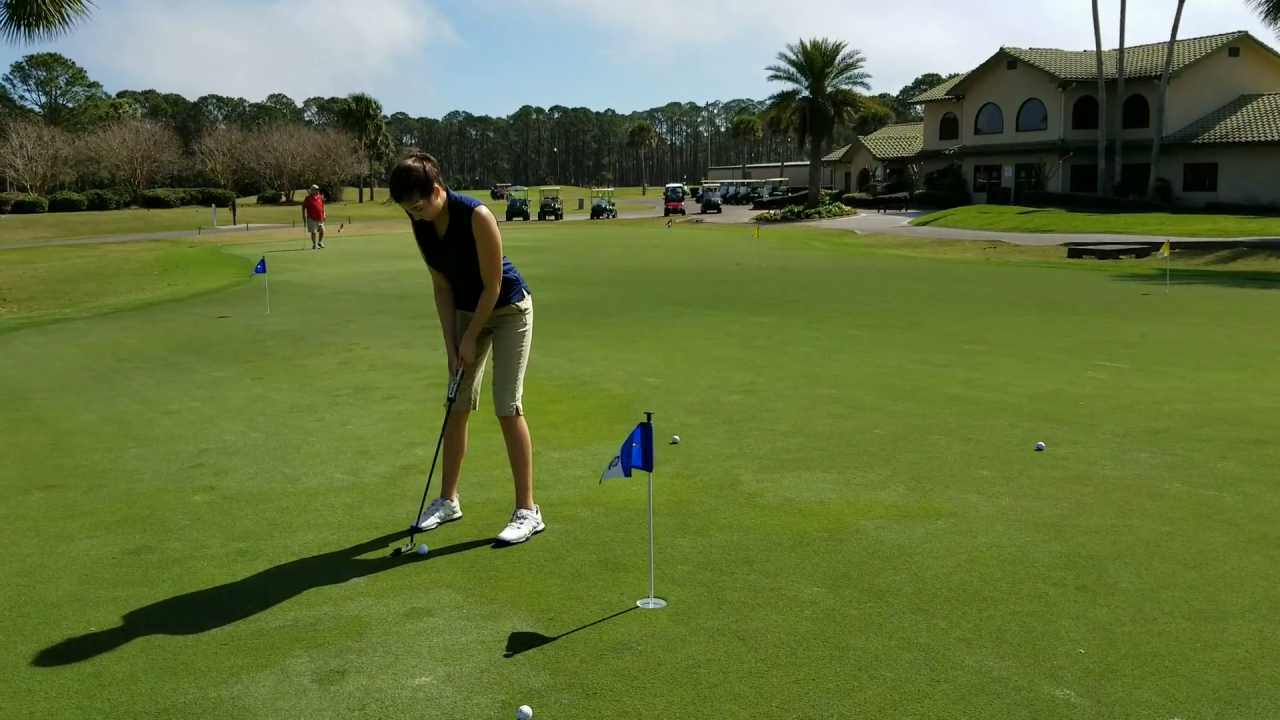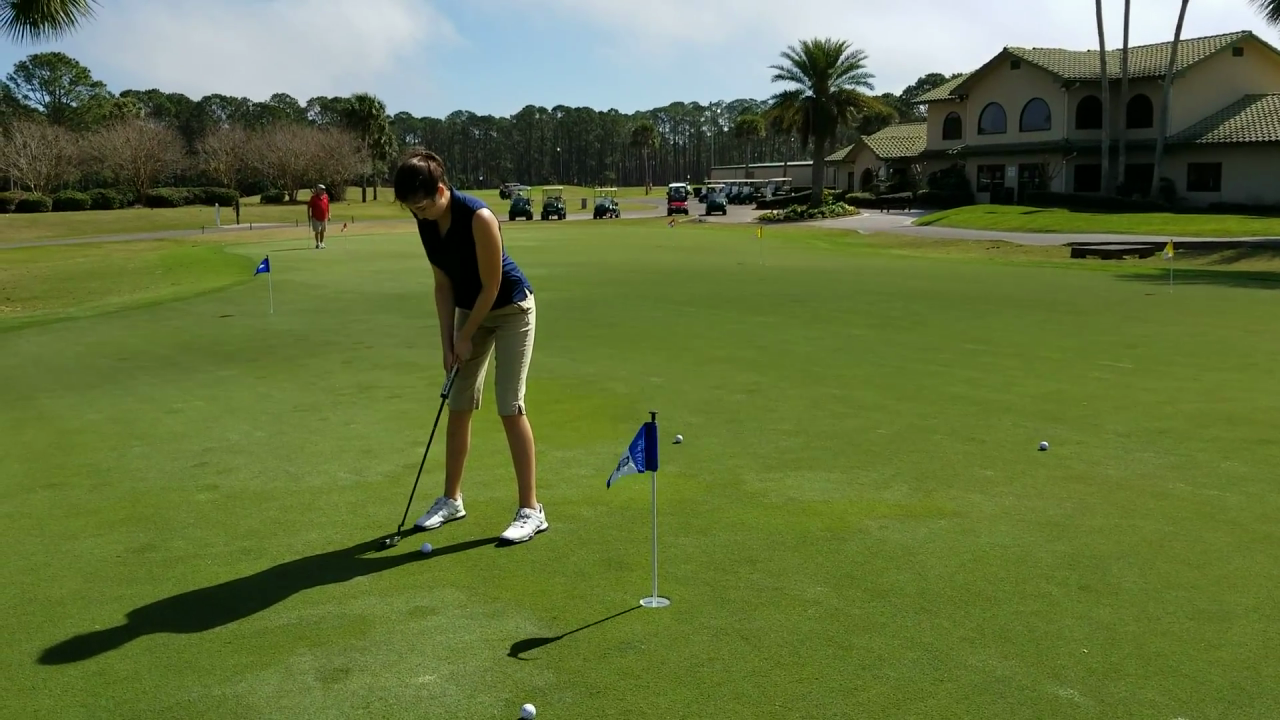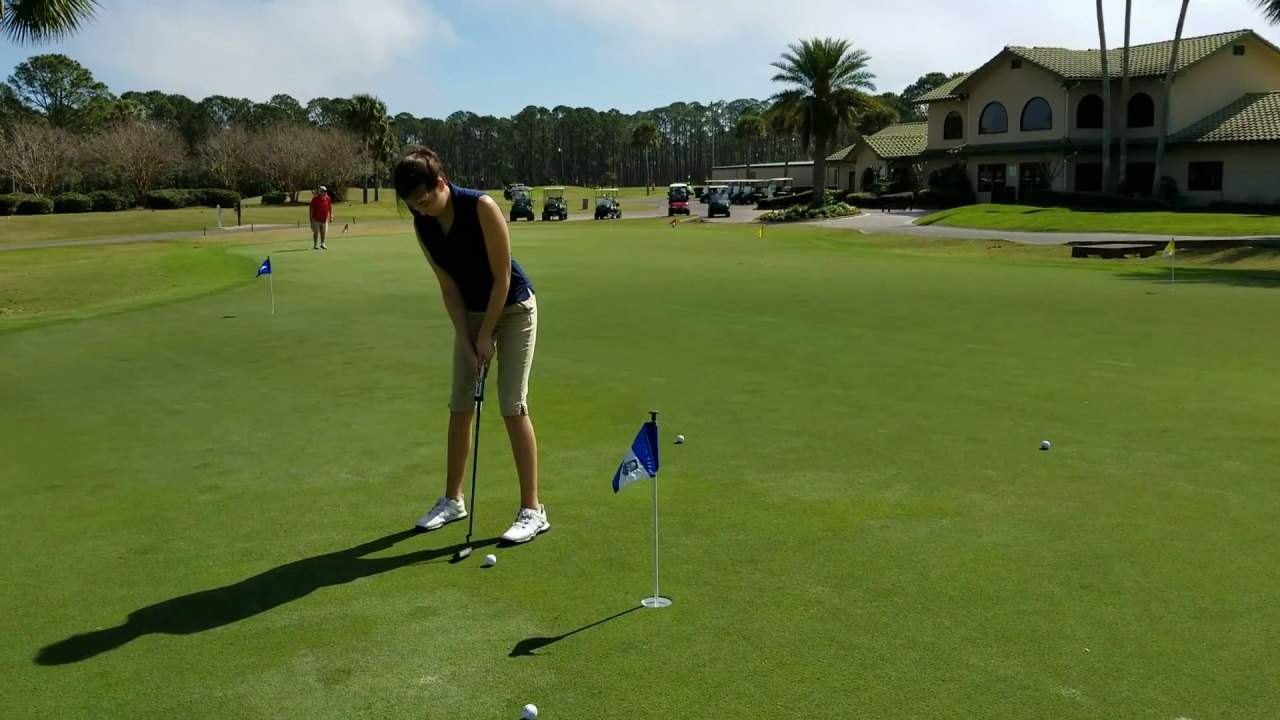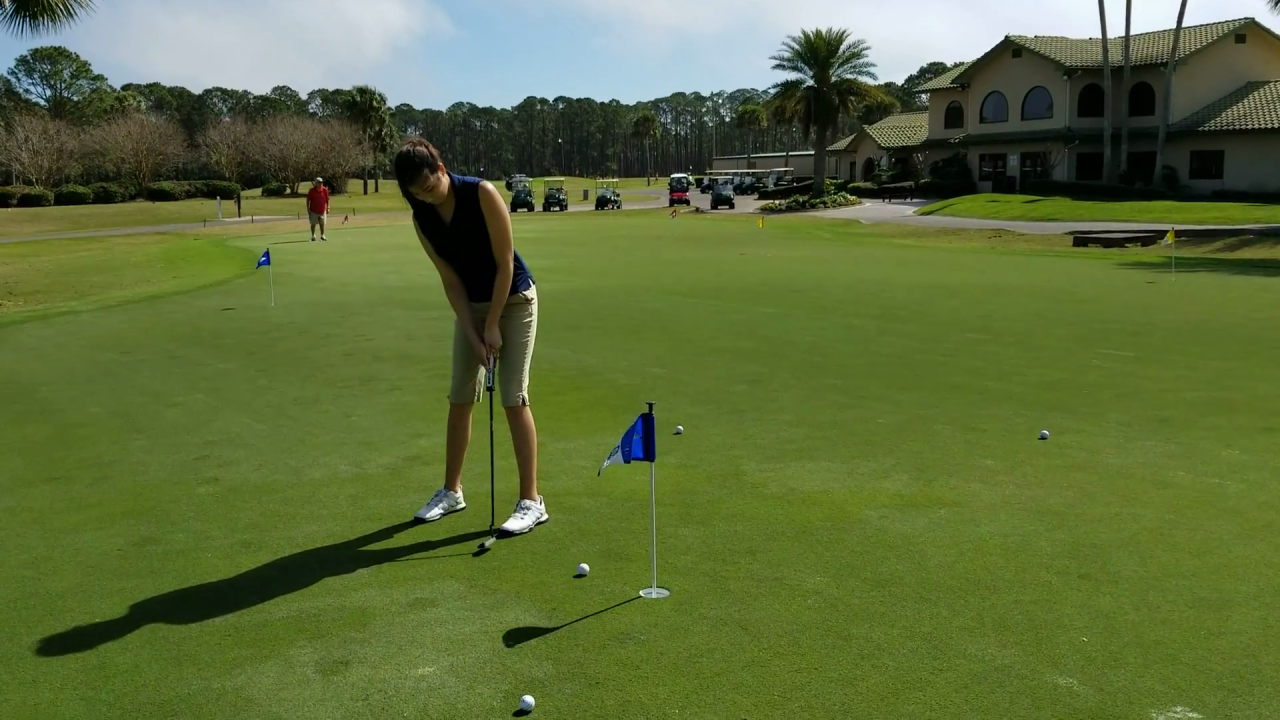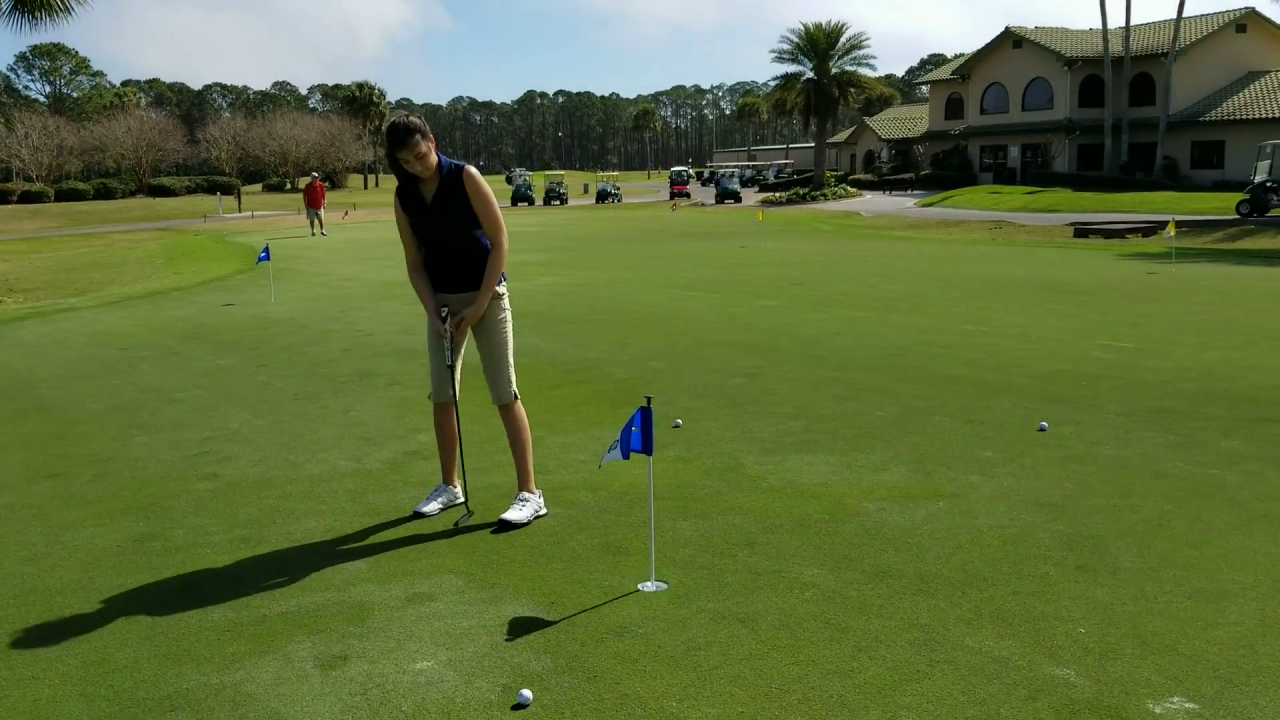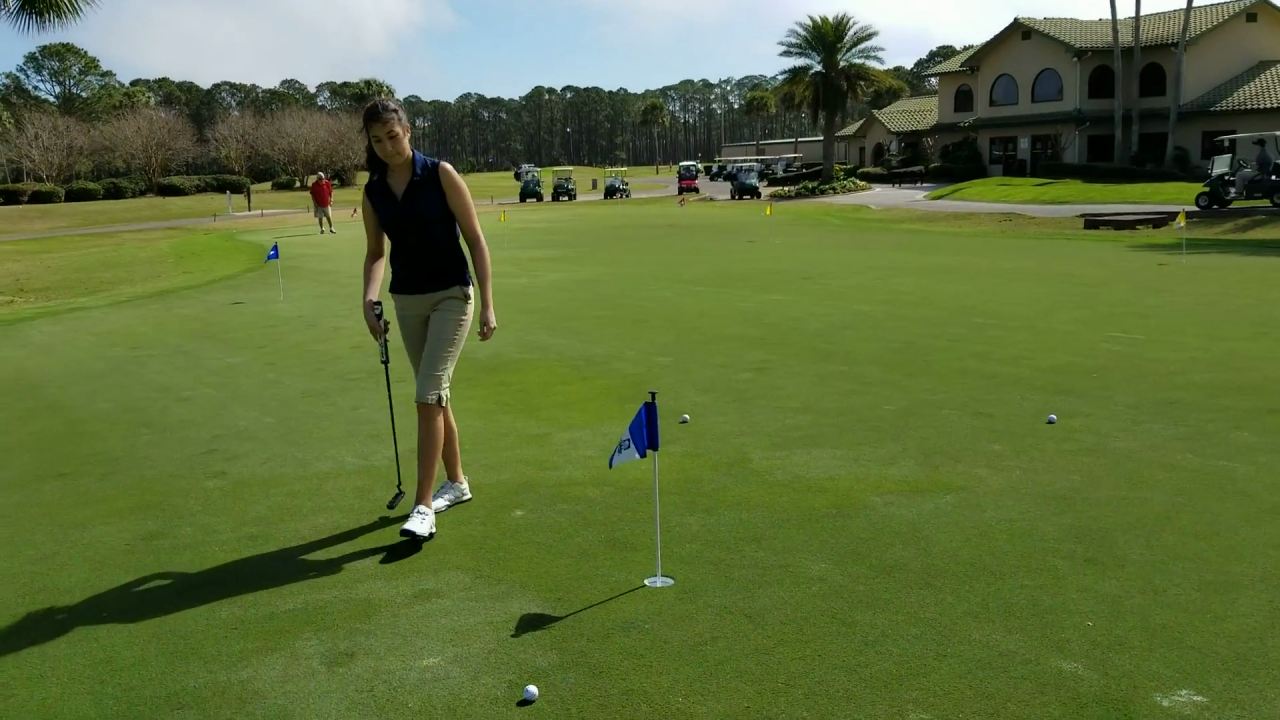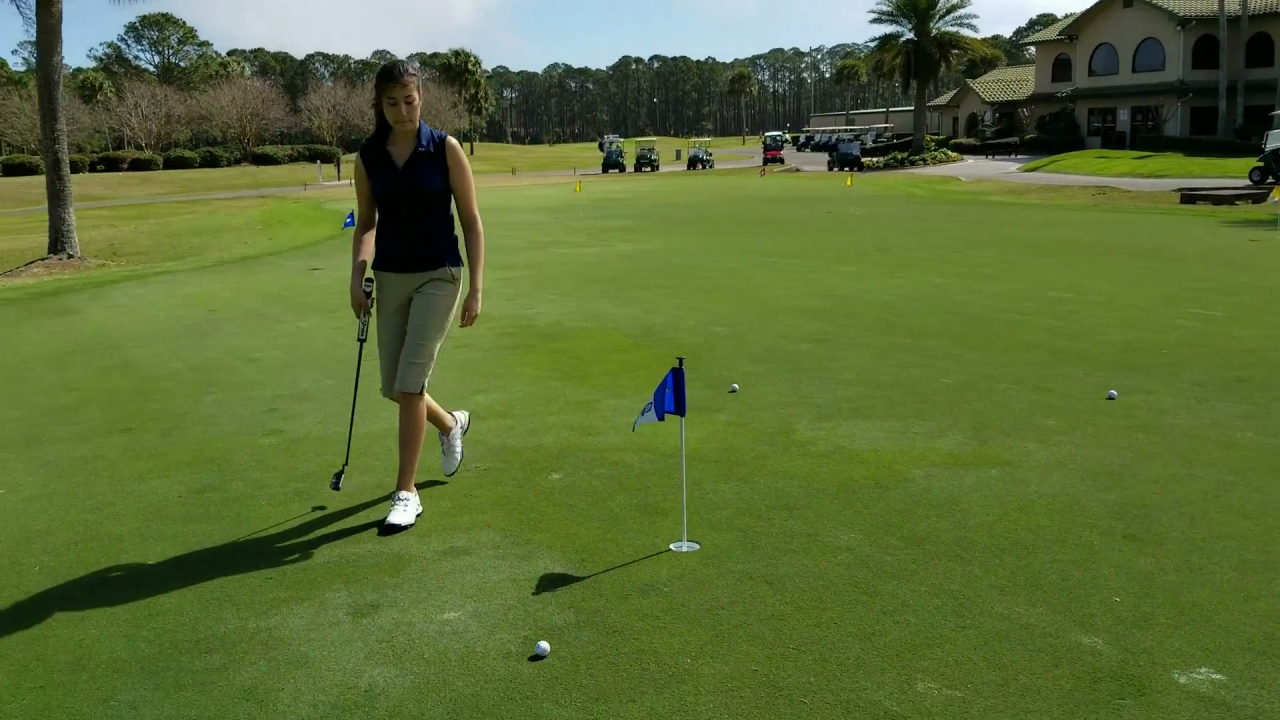
dt=0.4s
person 1, frame 1
left shoulder: (476, 215)
right shoulder: (421, 226)
left elbow: (493, 286)
right elbow: (442, 287)
left wrist: (470, 340)
right wrist: (451, 344)
left hip: (508, 309)
right hip: (467, 311)
left knee: (507, 407)
right knee: (456, 407)
left ankle: (528, 510)
right ankle: (448, 499)
person 1, frame 2
left shoulder: (478, 217)
right shoulder: (425, 222)
left elbow: (490, 287)
right elbow: (443, 284)
left wrist: (465, 338)
right wrist: (446, 341)
left hip: (510, 308)
right hip: (470, 309)
left knee: (510, 406)
right knee: (458, 406)
left ankle: (531, 509)
right ankle: (451, 498)
person 1, frame 3
left shoulder: (481, 206)
right shoulder: (423, 224)
left elbow: (502, 277)
right elbow: (449, 287)
left wrist: (486, 335)
right wrist: (467, 343)
left hip: (512, 308)
right hip: (472, 311)
left knee: (513, 406)
right knee: (460, 406)
left ankle: (533, 509)
right ankle: (453, 499)
person 1, frame 4
left shoulder: (482, 193)
right shoulder: (422, 216)
left elbow: (505, 263)
right elbow: (450, 279)
left wrist: (493, 325)
right wrist: (474, 335)
left hip: (514, 298)
right hip: (472, 303)
left knee: (513, 398)
right knee: (460, 398)
left ankle: (531, 500)
right ankle: (451, 490)
person 1, frame 5
left shoulder: (465, 177)
right shoulder: (403, 196)
left elbow: (499, 242)
right elbow: (414, 263)
left wrist: (479, 304)
right wrist: (433, 314)
left hip: (486, 294)
right hip: (441, 298)
left knee: (503, 392)
right knee: (442, 394)
left ankle: (530, 493)
right ankle: (450, 486)
person 1, frame 6
left shoulder: (441, 174)
right shoulder: (373, 191)
left elbow: (475, 239)
right elbow: (375, 255)
left wrist: (487, 303)
right wrist: (369, 302)
left hip: (450, 295)
right hip: (406, 300)
left knee: (428, 395)
right knee: (432, 396)
left ankle: (424, 505)
right ankle: (456, 481)
person 1, frame 7
left shoulder: (445, 148)
right shoulder: (368, 156)
left elbow: (471, 220)
right elbow: (366, 223)
left wrist: (476, 290)
right wrist: (358, 275)
left hip: (439, 276)
right hip: (391, 279)
left knee: (410, 383)
right knee: (394, 388)
left ankle: (406, 492)
right ankle: (450, 424)
